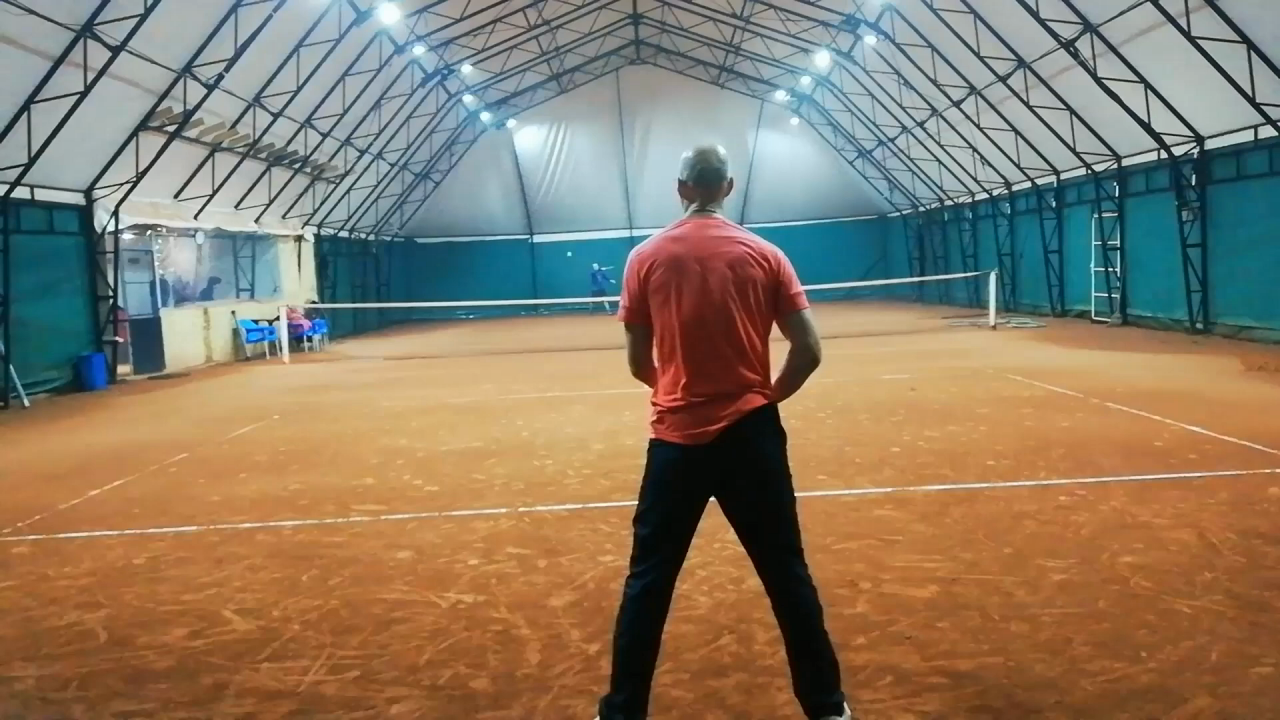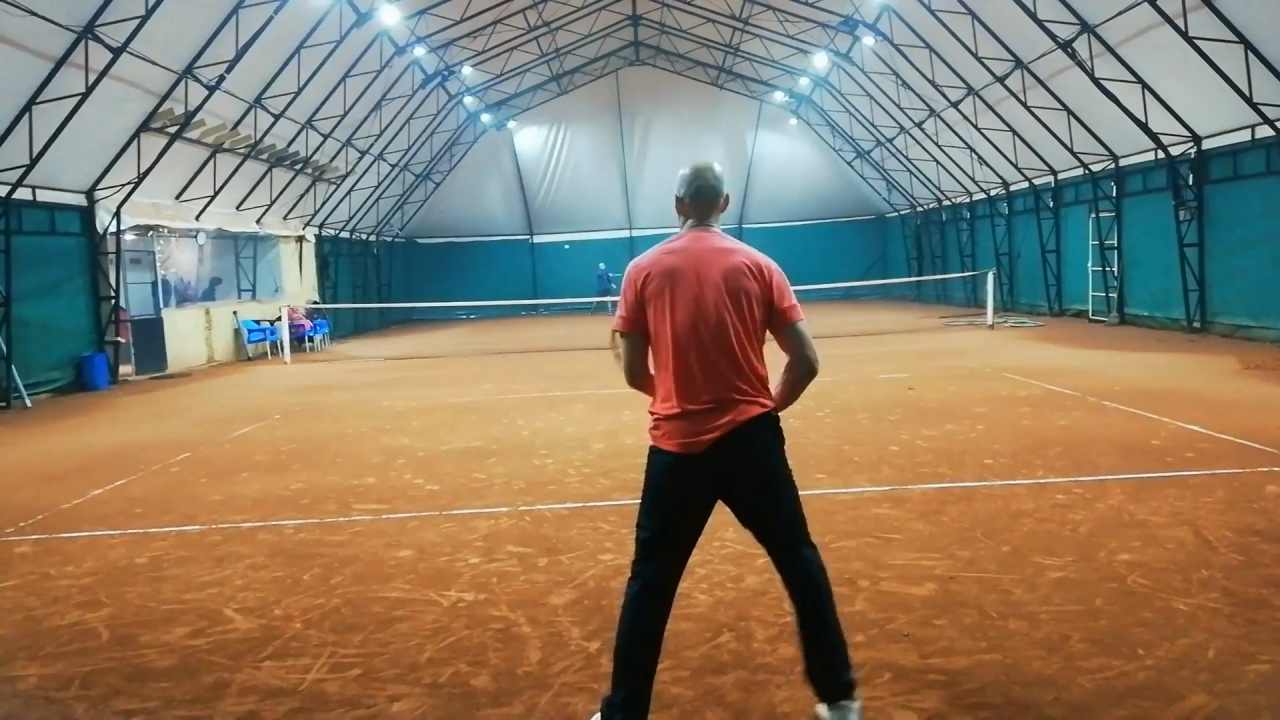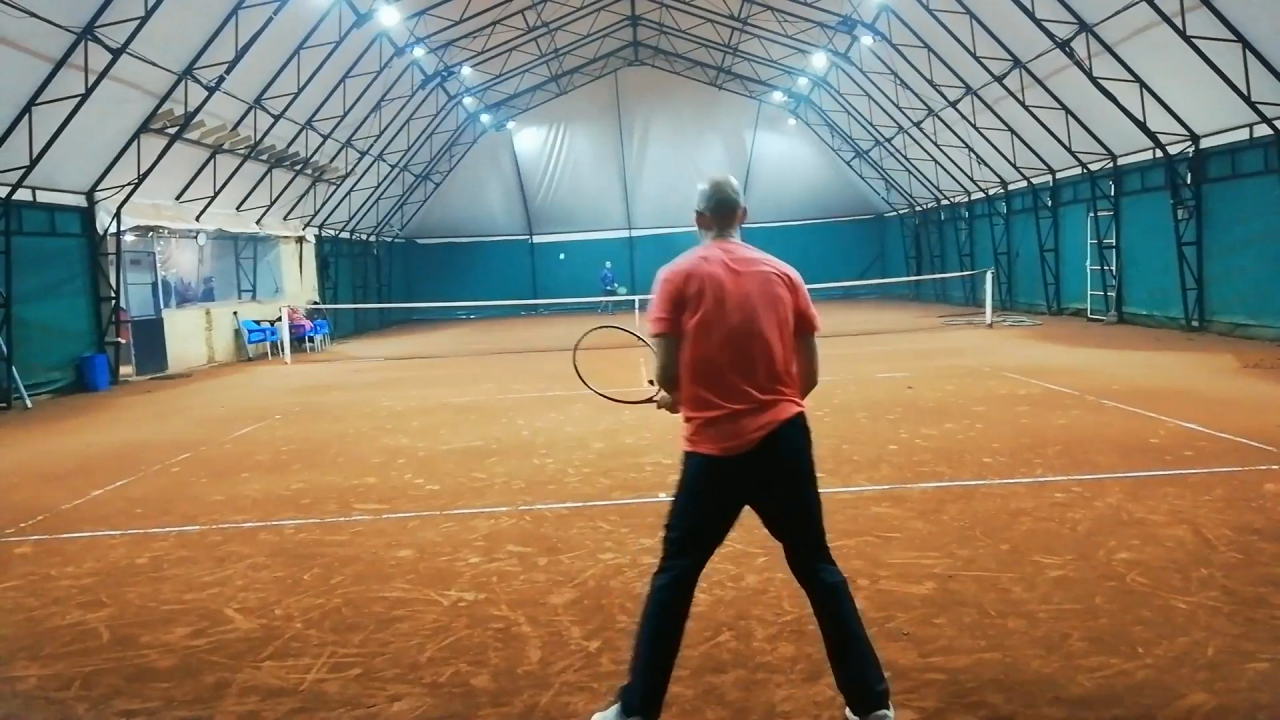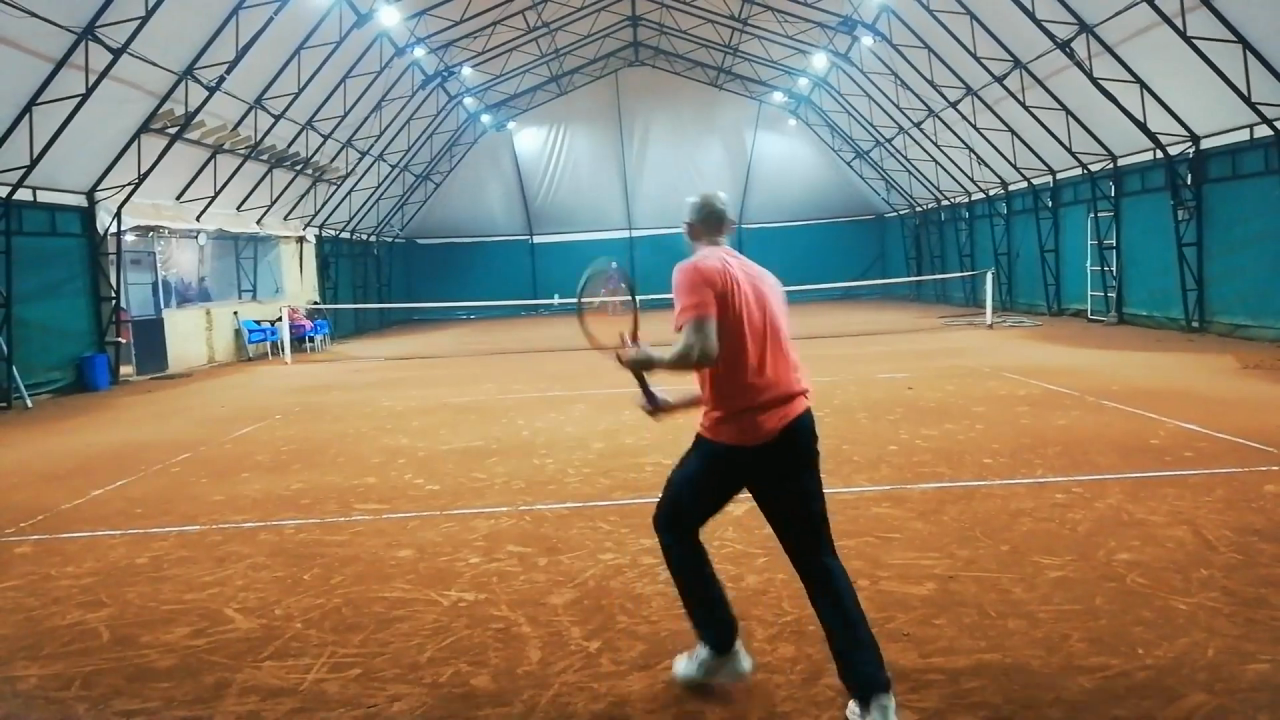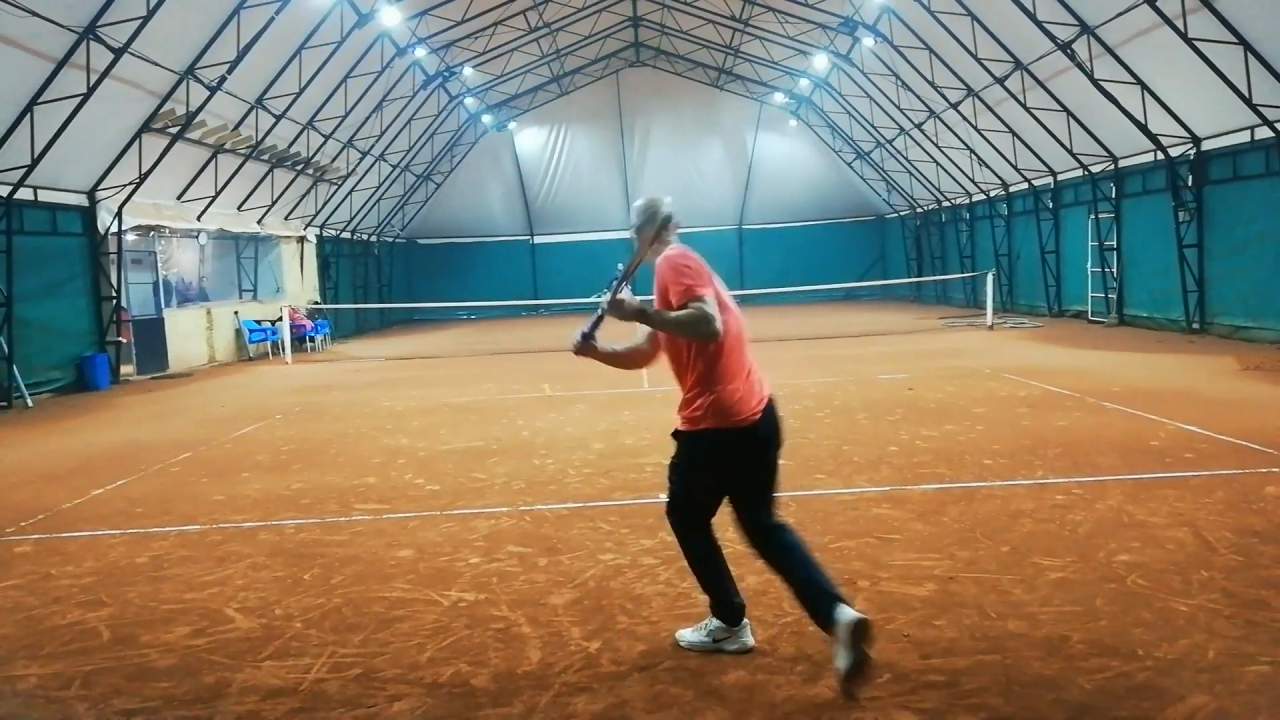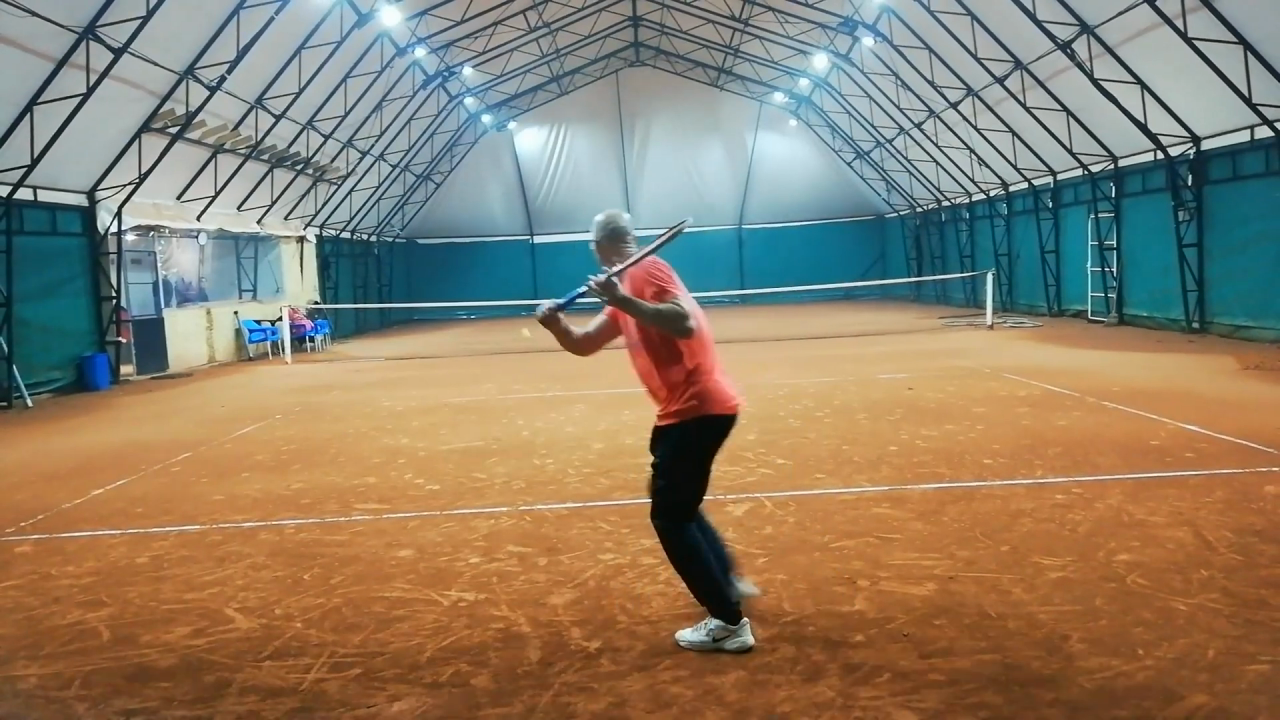
dt=0.2s
person 1, frame 1
left shoulder: (646, 257)
right shoulder: (763, 254)
left elbow: (639, 363)
right elbow: (808, 351)
left hip: (677, 438)
right hip: (750, 433)
left knee: (648, 579)
right knee: (787, 574)
person 1, frame 2
left shoulder: (643, 269)
right shoulder: (758, 266)
left elbow: (634, 373)
right elbow: (805, 363)
left hip: (677, 446)
right hip: (749, 438)
left knee: (649, 582)
right knee: (800, 562)
person 1, frame 3
left shoulder: (678, 276)
right shoulder: (783, 275)
left elbow: (667, 377)
right elbow: (809, 375)
left wrist: (679, 400)
left hip: (715, 447)
right hip: (784, 437)
left knee: (675, 575)
right knee: (819, 572)
person 1, frame 4
left shoulder: (695, 271)
right shoulder: (765, 277)
left elbow: (704, 353)
left wrist: (650, 360)
right wrist: (678, 401)
left hip: (733, 434)
right hip: (793, 427)
left knee: (673, 523)
right knee: (818, 560)
left ankle: (720, 650)
person 1, frame 5
left shoulder: (673, 264)
right shoulder: (684, 263)
left elbow: (709, 327)
right elbow: (642, 354)
left wrist: (643, 313)
right wrist: (597, 350)
left hip: (716, 423)
right hip: (754, 412)
left knee: (686, 517)
right knee: (762, 526)
left ankle: (729, 624)
right ankle: (837, 615)
person 1, frame 6
left shoulder: (646, 271)
right shoulder: (627, 285)
left elbow: (685, 324)
right elbow: (583, 344)
left wrist: (624, 302)
right wrist: (554, 322)
left hip: (694, 410)
right hip: (707, 406)
left knee: (670, 516)
right knee: (677, 505)
left ankle: (729, 621)
right ankle: (728, 578)
